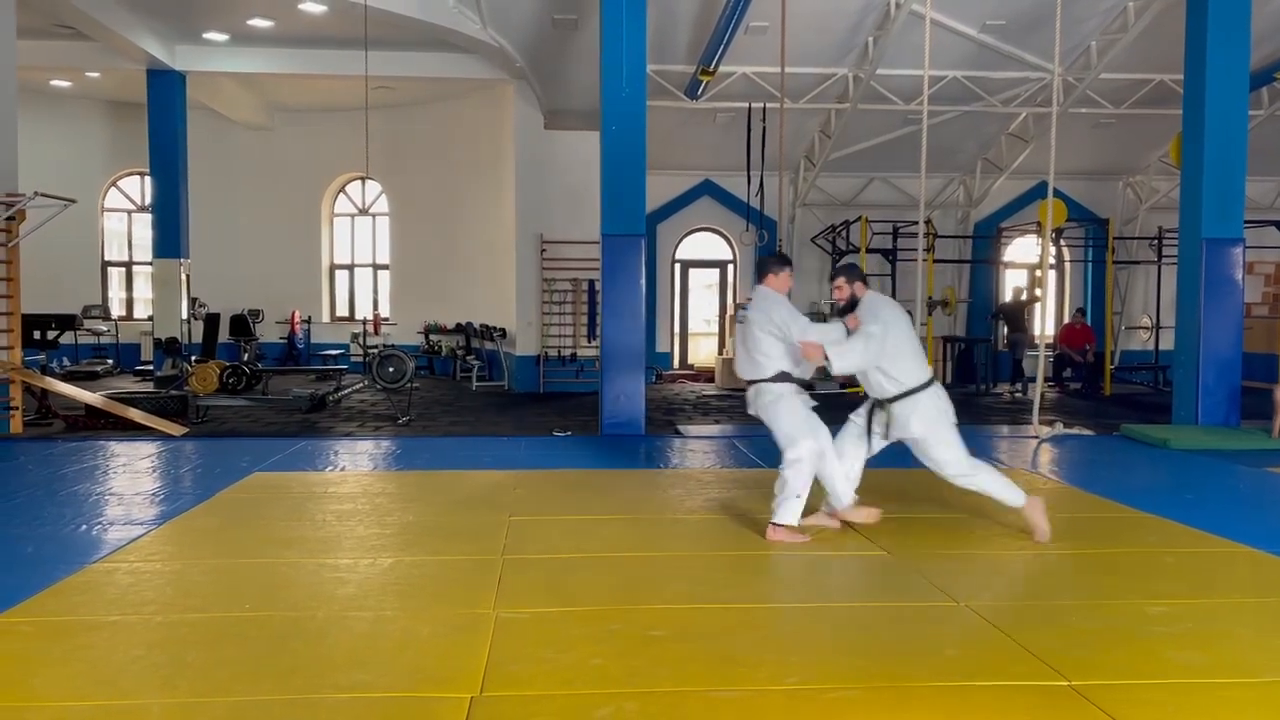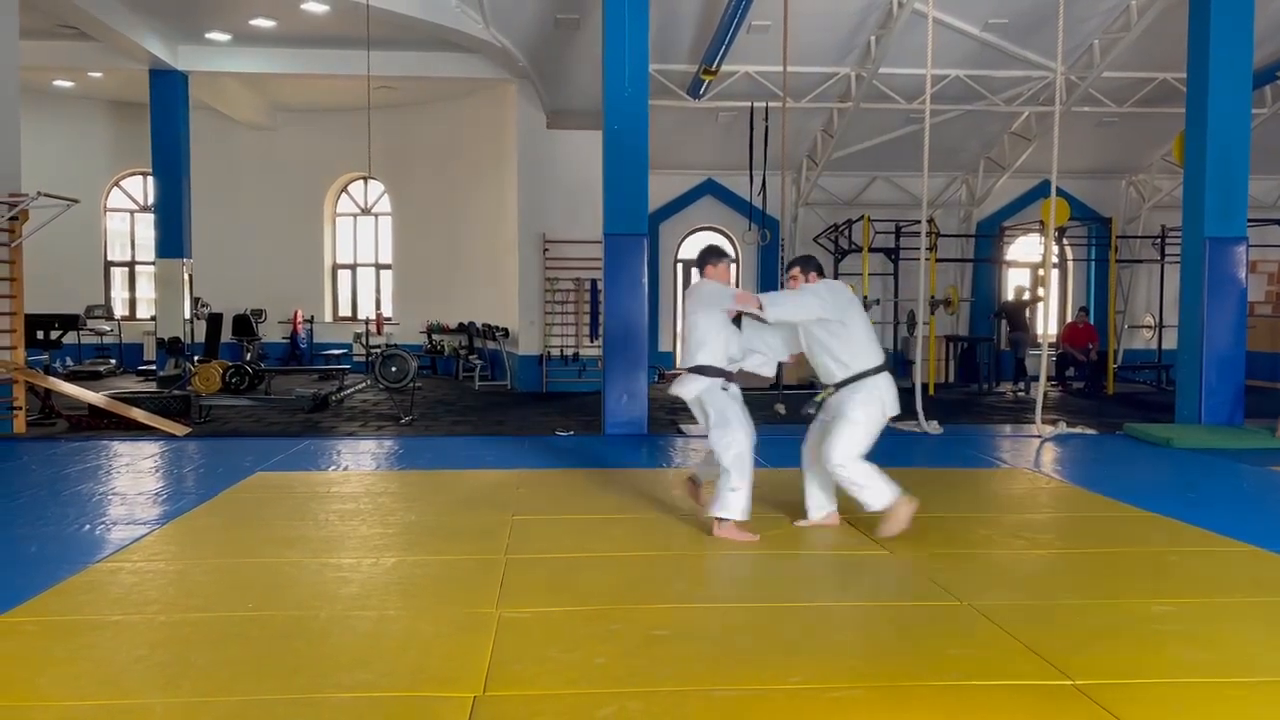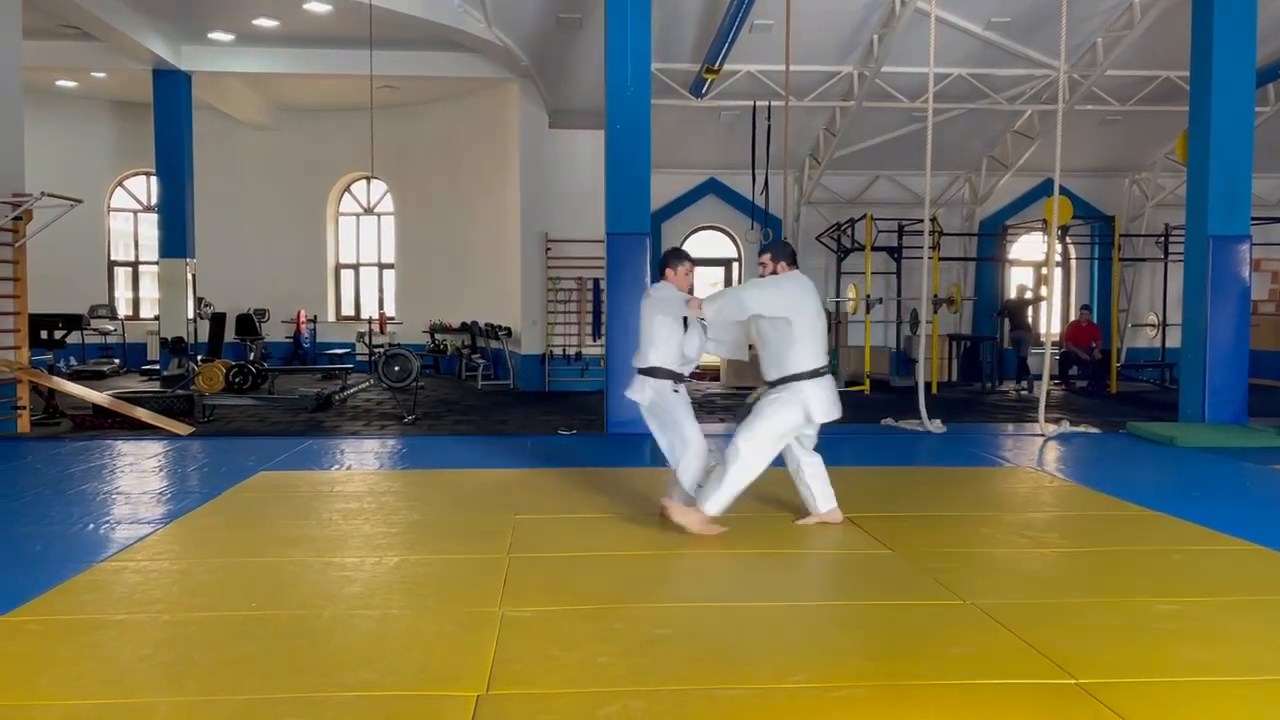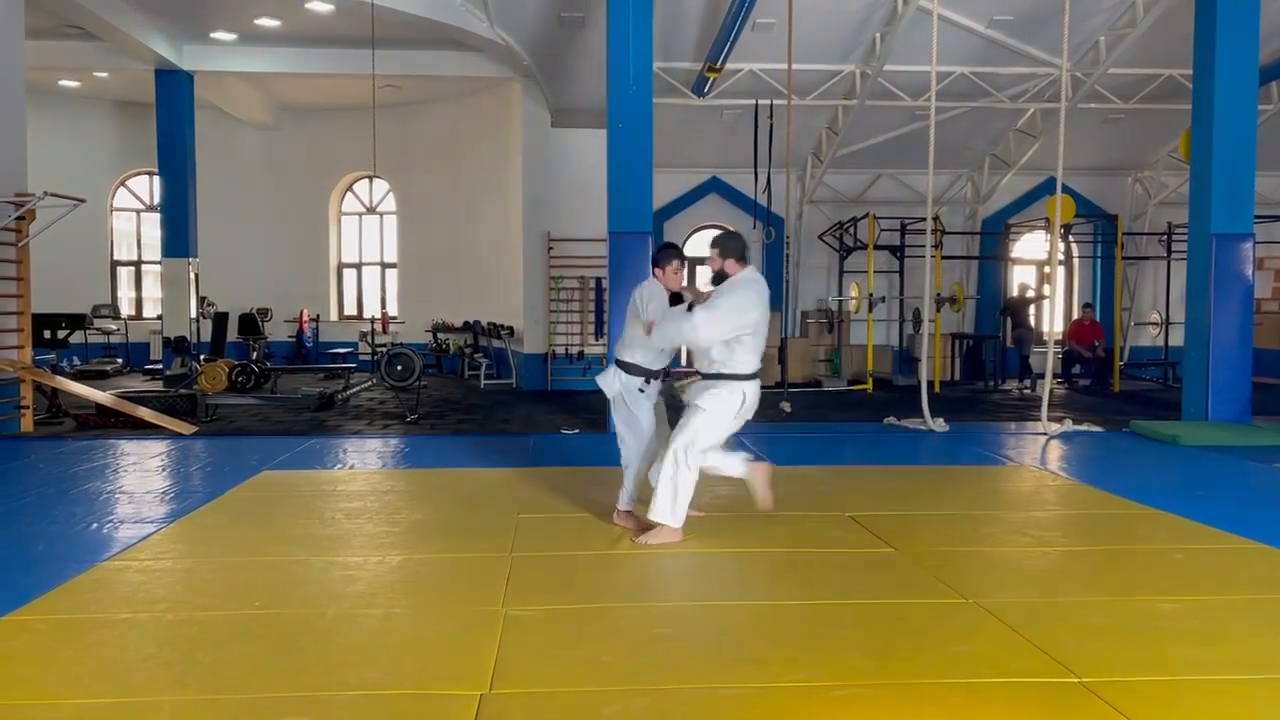
dt=0.2s
person 1, frame 1
left shoulder: (880, 312)
right shoulder: (859, 312)
left elbow: (869, 347)
left wrist: (825, 353)
left hip: (919, 405)
right hip: (884, 405)
left knee: (959, 467)
right knee: (845, 448)
left ankle: (1028, 505)
right ankle: (832, 513)
person 1, frame 2
left shoulder: (832, 293)
right shoulder: (811, 302)
left elbow: (798, 302)
left wrist: (760, 302)
left hip: (869, 390)
right hip: (845, 391)
left knee: (837, 458)
right knee: (815, 449)
left ankle: (896, 503)
right ankle: (823, 512)
person 1, frame 3
left shoulder: (790, 288)
right shoulder: (786, 290)
left elbow: (744, 299)
right elbow: (746, 330)
left wrist: (704, 305)
right wrist: (704, 337)
left hip: (799, 392)
right hip: (800, 388)
left knee: (744, 448)
right knee: (799, 449)
left ankle: (703, 514)
right ankle: (827, 510)
person 1, frame 4
left shoulder: (741, 296)
right shoulder: (744, 284)
left elbow: (697, 328)
left wrist: (658, 330)
left hip: (729, 390)
right hip: (720, 384)
left knee: (680, 451)
right knee: (699, 451)
left ankle: (669, 525)
right ankle: (754, 472)
person 2, frame 1
left shoulder: (755, 306)
right shoulder: (773, 305)
right elbow: (808, 335)
right wrist: (845, 326)
left hip: (768, 390)
right hip: (777, 392)
left knee: (818, 445)
right knee: (801, 455)
left ankle: (844, 506)
right ankle: (780, 525)
person 2, frame 2
left shoulder: (711, 299)
right shoulder: (704, 292)
left elbow: (740, 342)
left wrist: (785, 348)
left hip: (717, 383)
right hip: (706, 383)
left knee: (737, 438)
right knee: (736, 445)
left ankle: (699, 479)
right ankle: (725, 520)
person 2, frame 3
left shoulder: (671, 302)
right shoulder: (660, 295)
left hip: (670, 385)
right hip: (658, 386)
left knee: (684, 443)
right knee: (692, 444)
left ankle: (677, 504)
right ankle: (681, 505)
person 2, frame 4
left shoulder: (672, 295)
right shoulder: (648, 293)
right wrist: (688, 302)
left hip: (647, 381)
right hip: (630, 381)
left knee: (655, 440)
right knee: (641, 445)
right ankle: (624, 510)
